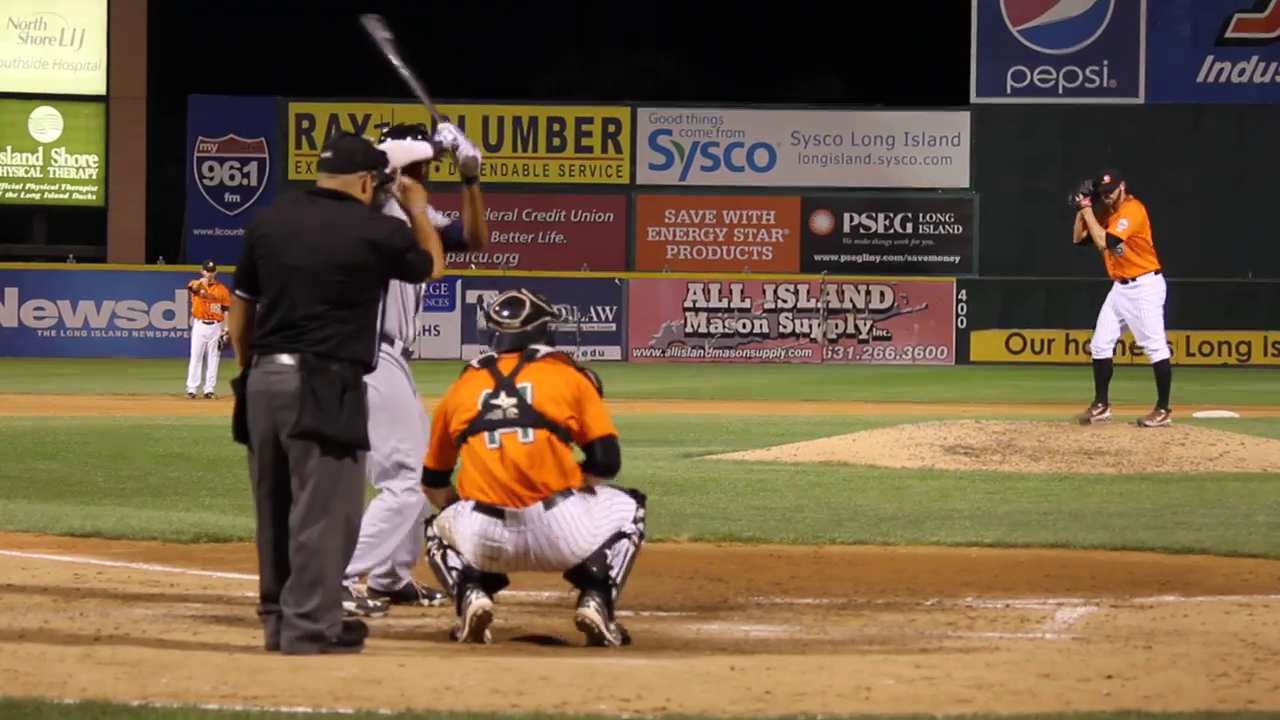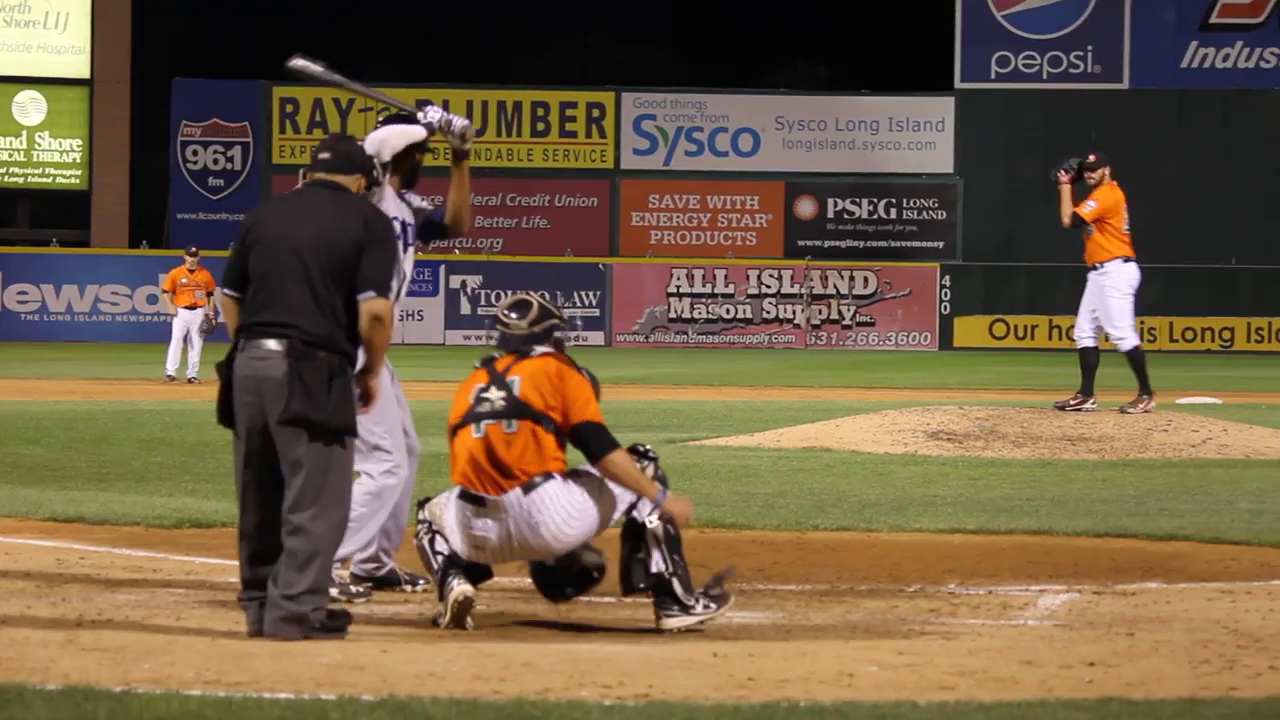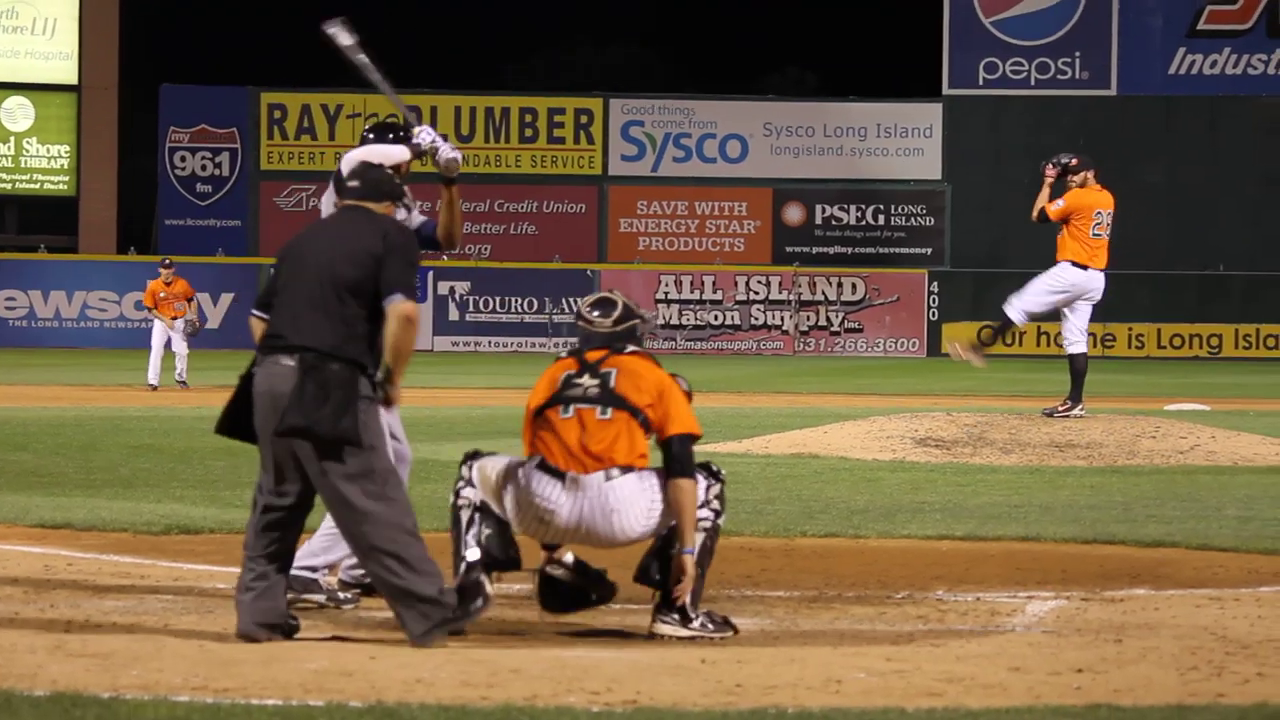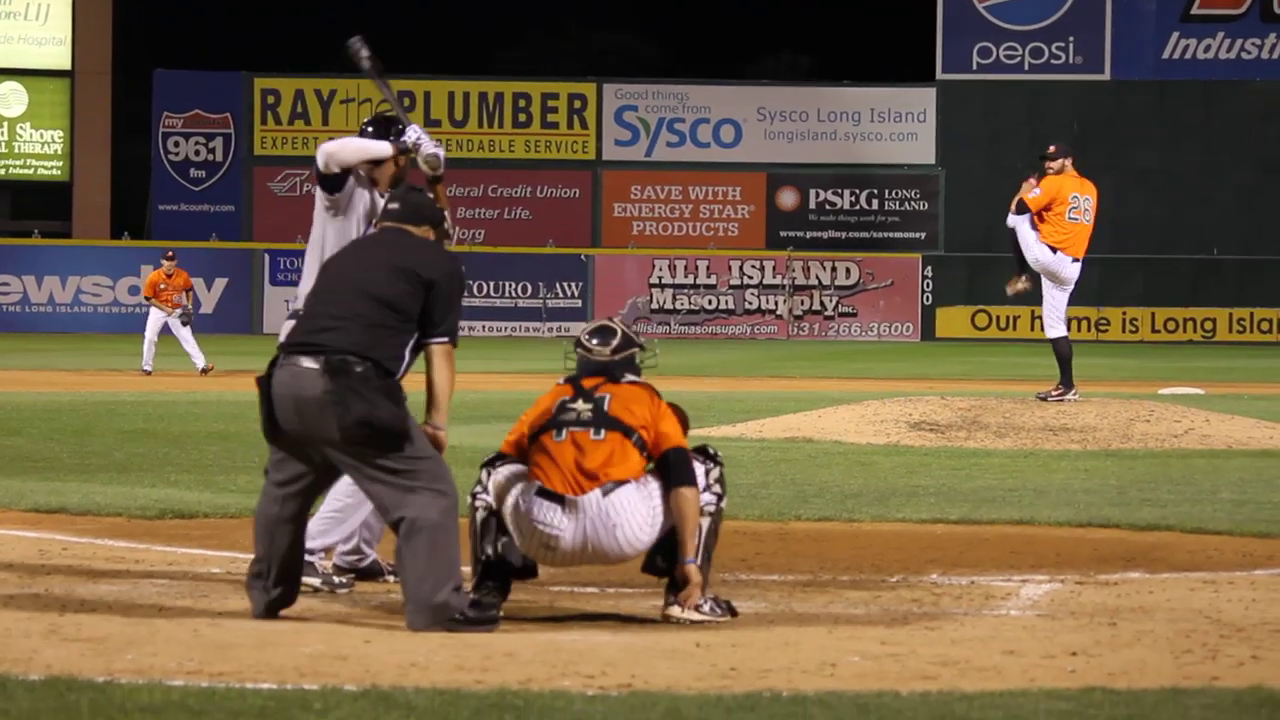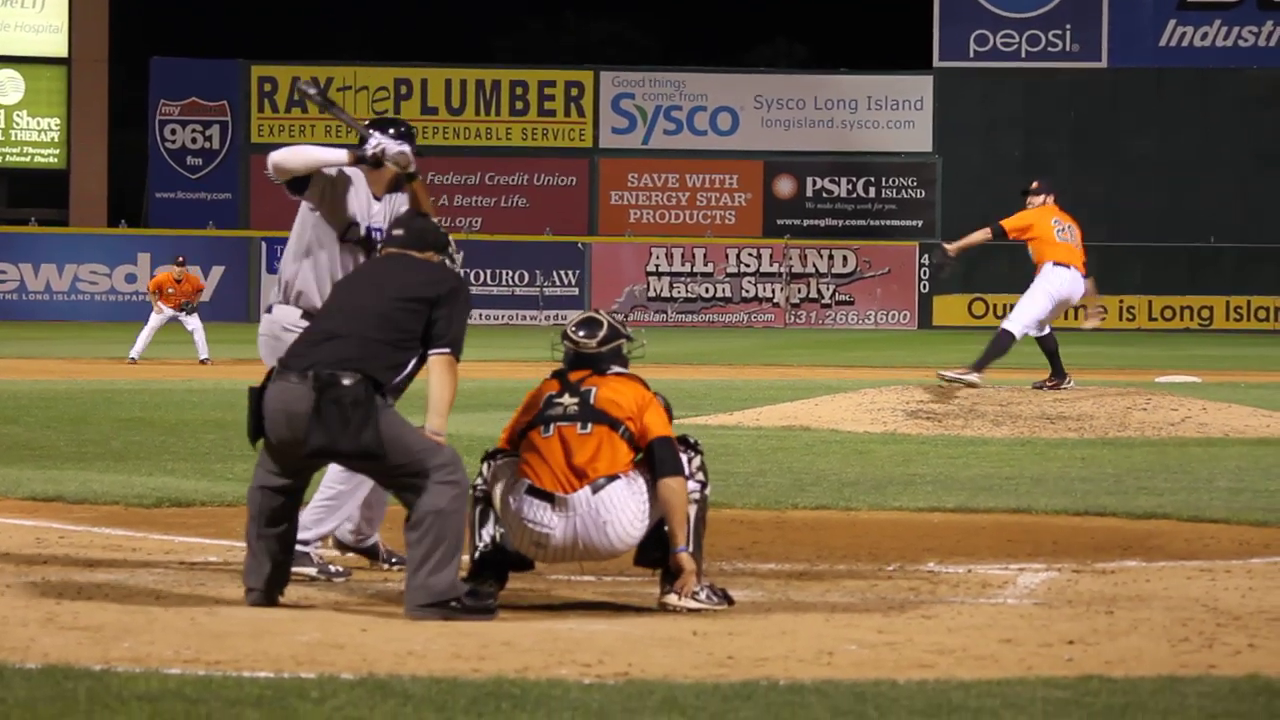
dt=0.4s
person 1, frame 1
left shoulder: (420, 215)
right shoulder: (373, 202)
left elbow: (474, 238)
right elbow: (381, 155)
left wrist: (470, 176)
right wrist: (436, 143)
left hip: (390, 358)
left knee: (423, 470)
right knee: (407, 479)
left ankle: (391, 577)
right ankle: (337, 581)
person 1, frame 2
left shoulder: (408, 206)
right shoulder: (365, 187)
left elbow: (455, 223)
right elbow: (376, 142)
left wrist: (460, 153)
right wrist: (423, 126)
left knee: (404, 453)
right knee: (384, 464)
left ankle: (373, 563)
person 1, frame 3
left shoulder: (397, 210)
left elbow: (447, 238)
right elbow: (356, 161)
left wrist: (449, 179)
right wrist: (414, 146)
left knee: (395, 457)
left ankle: (361, 569)
right ankle: (304, 572)
person 1, frame 4
right shoulder: (344, 186)
right elbow: (329, 152)
left wrist: (435, 175)
right wrist: (401, 146)
left ankle: (356, 554)
right ankle: (302, 555)
person 1, frame 5
left shoulder: (396, 203)
right shoulder: (335, 181)
right elbow: (277, 161)
left wrist: (411, 174)
right wrist: (354, 155)
right hip: (294, 329)
left ankle: (358, 532)
right ankle: (299, 545)
person 2, frame 1
left shoulder: (269, 217)
right shoulder: (379, 231)
left elbow: (242, 301)
right elbow: (433, 265)
left wrist: (245, 362)
right wrist: (416, 208)
left hip: (264, 377)
right hip: (326, 384)
left knee: (275, 505)
right knee: (324, 510)
left ankle: (278, 618)
right ankle: (310, 626)
person 2, frame 2
left shoulder: (264, 214)
right shoulder: (368, 219)
left elbow: (231, 298)
right elbow: (375, 310)
right wrist: (371, 373)
left hip: (250, 364)
right hip: (313, 371)
left knee: (259, 495)
right knee: (316, 499)
left ankle: (260, 604)
right ankle: (295, 609)
person 2, frame 3
left shoulder: (302, 238)
right shoulder: (394, 235)
left elbow: (259, 320)
right elbow: (402, 314)
right wrist: (392, 379)
left hip: (270, 378)
right hip: (334, 385)
left knee: (278, 498)
right knee: (372, 501)
left ankle: (261, 607)
right ankle: (429, 611)
person 2, frame 4
left shoulder: (343, 254)
right shoulder: (439, 262)
right elbow: (439, 348)
right wrist: (436, 421)
left hip: (288, 377)
right hip: (352, 388)
left knee: (286, 488)
right knee: (427, 487)
left ankle: (268, 594)
right ankle: (437, 608)
person 2, frame 5
left shoulder: (356, 276)
right shoulder: (445, 281)
right elbow: (442, 361)
right wrist: (435, 430)
left hip: (281, 394)
right hip: (343, 401)
left knee: (275, 476)
right knee: (441, 473)
left ankle: (261, 583)
right ankle: (435, 593)
person 3, frame 1
left shoulder: (461, 386)
right shoulder: (568, 375)
left elbow: (434, 485)
right elbow: (606, 462)
left hip: (486, 537)
right hip: (562, 531)
left knee: (440, 529)
right knee: (630, 508)
left ankle: (471, 596)
right ankle: (597, 600)
person 3, frame 2
left shoulder: (471, 383)
right shoulder: (560, 371)
right elbow: (599, 447)
right wrist: (661, 499)
left hip: (481, 531)
right hip: (548, 513)
left knee: (431, 516)
right knee: (639, 467)
left ankle: (454, 581)
right ankle: (676, 603)
person 3, frame 3
left shoulder: (552, 374)
right shoulder: (655, 376)
right elbow: (680, 467)
left wrist: (553, 553)
right wrist: (687, 549)
left hip: (545, 503)
right hip: (617, 509)
left knee: (475, 474)
right knee: (706, 485)
right ankle: (677, 612)
person 3, frame 4
left shoulder: (550, 399)
right shoulder: (648, 399)
left elbow: (508, 465)
right elbow: (681, 480)
right wrist: (689, 559)
left hip: (544, 532)
right hip: (621, 524)
left knee: (493, 476)
right knee: (704, 469)
left ankle: (488, 592)
right ankle: (687, 598)
person 3, frame 5
left shoulder: (540, 394)
right shoulder: (635, 391)
left elbow: (507, 454)
right elbow: (667, 470)
right wrist: (681, 549)
left hip: (535, 530)
right hip: (611, 523)
left knee: (494, 467)
right knee: (685, 459)
left ankle: (484, 580)
right ankle: (682, 586)
person 4, frame 1
left shoulder: (1133, 210)
right shoulder: (1105, 212)
left elbow: (1104, 242)
right elbow: (1079, 238)
left wrist: (1088, 211)
right wrist: (1082, 210)
left hip: (1145, 286)
right hip: (1120, 287)
left knee: (1155, 345)
right knee: (1101, 344)
left ankle: (1163, 409)
right ankle: (1101, 404)
person 4, frame 2
left shoulder: (1107, 195)
right shoulder: (1100, 195)
left elbow: (1069, 221)
right elbow: (1072, 217)
left wrist: (1065, 188)
right wrist: (1067, 187)
left hip: (1117, 272)
right hip: (1100, 274)
left knee: (1122, 333)
right knee: (1084, 332)
left ankle: (1145, 393)
right ankle: (1086, 395)
person 4, frame 3
left shoulder: (1077, 197)
right shoulder: (1107, 198)
left elbow: (1037, 215)
left wrist: (1048, 183)
right wrist: (1053, 181)
left hip: (1071, 273)
right hip: (1095, 279)
left knee: (1018, 305)
right knee: (1076, 338)
left ankle: (978, 348)
right ankle: (1074, 401)
person 4, frame 4
left shoulder: (1053, 182)
right shoulder: (1090, 188)
left elbow: (1016, 208)
left wrist: (1027, 189)
right wrist: (1036, 189)
left hip: (1048, 256)
right hip: (1071, 266)
left knee: (1018, 217)
right knee: (1055, 323)
left ankle: (1020, 276)
right ankle: (1067, 385)
person 4, frame 5
left shoulder: (1035, 215)
right shoulder: (1070, 223)
left elbow: (992, 232)
right elbow: (1081, 267)
left wrist: (956, 247)
right wrist: (1092, 306)
left hip: (1055, 277)
right hip: (1076, 284)
left knee: (1014, 324)
right knee: (1037, 324)
left ankle: (975, 370)
right ankle: (1060, 376)
